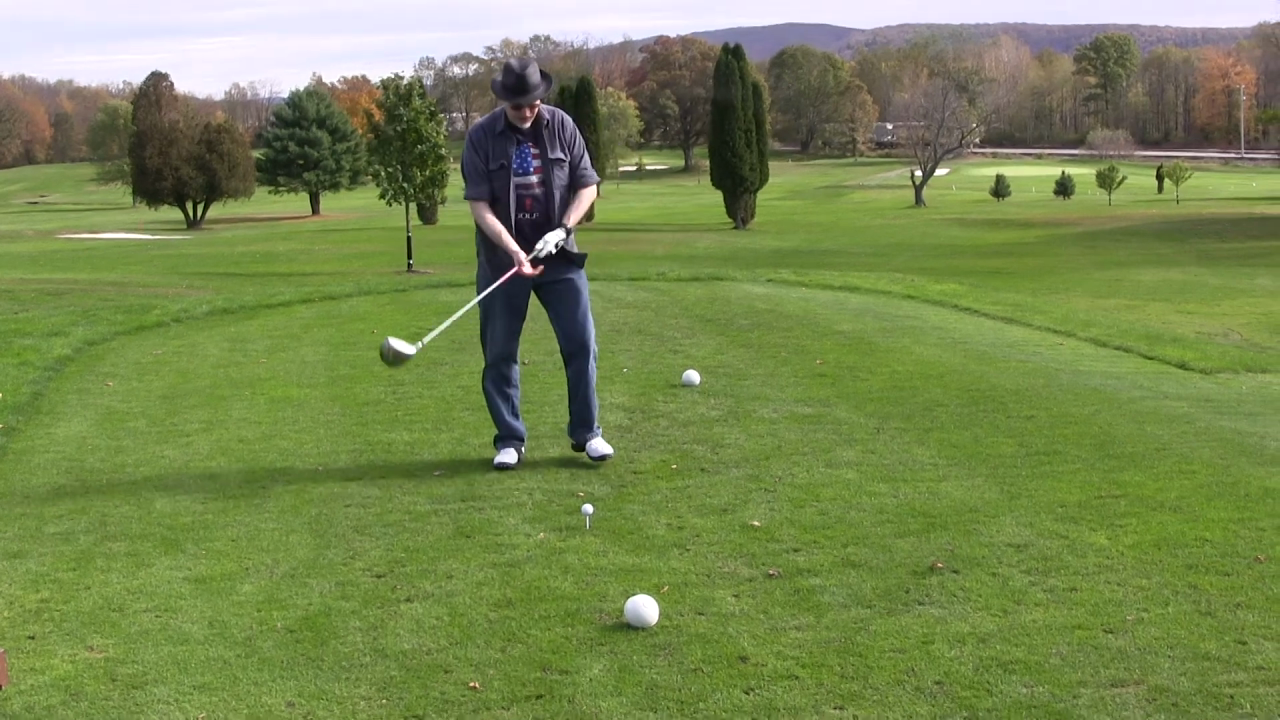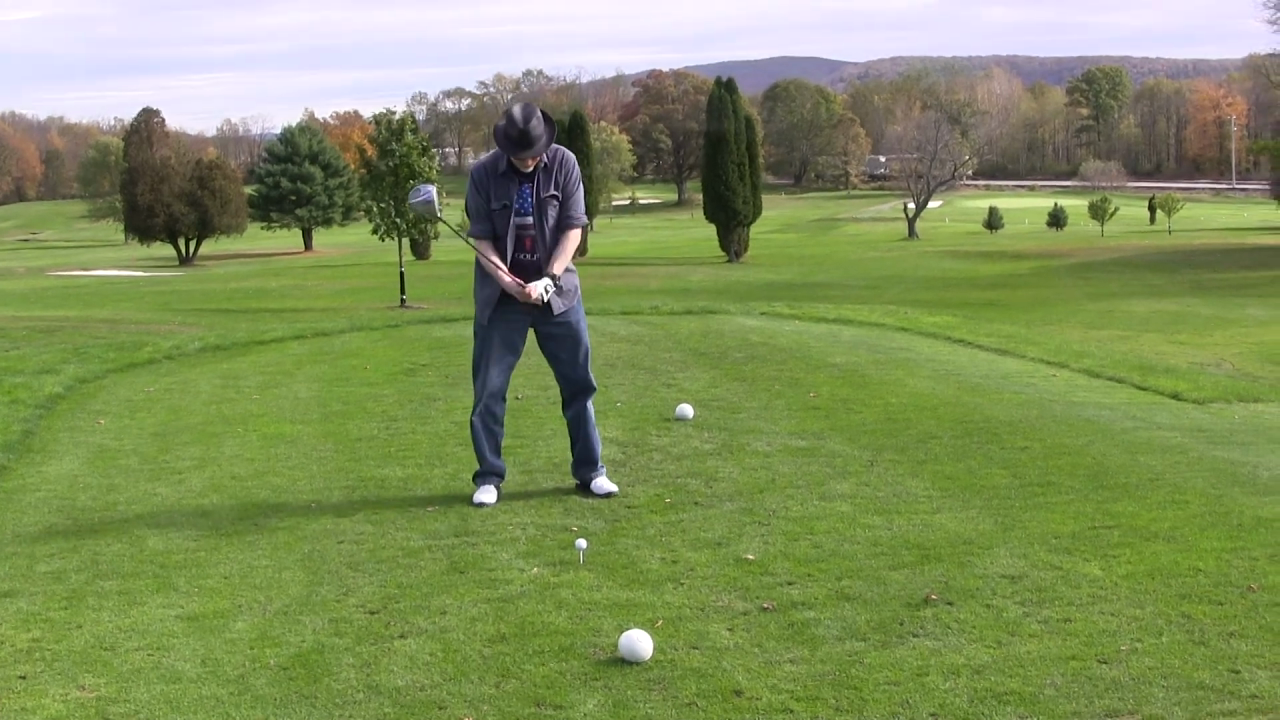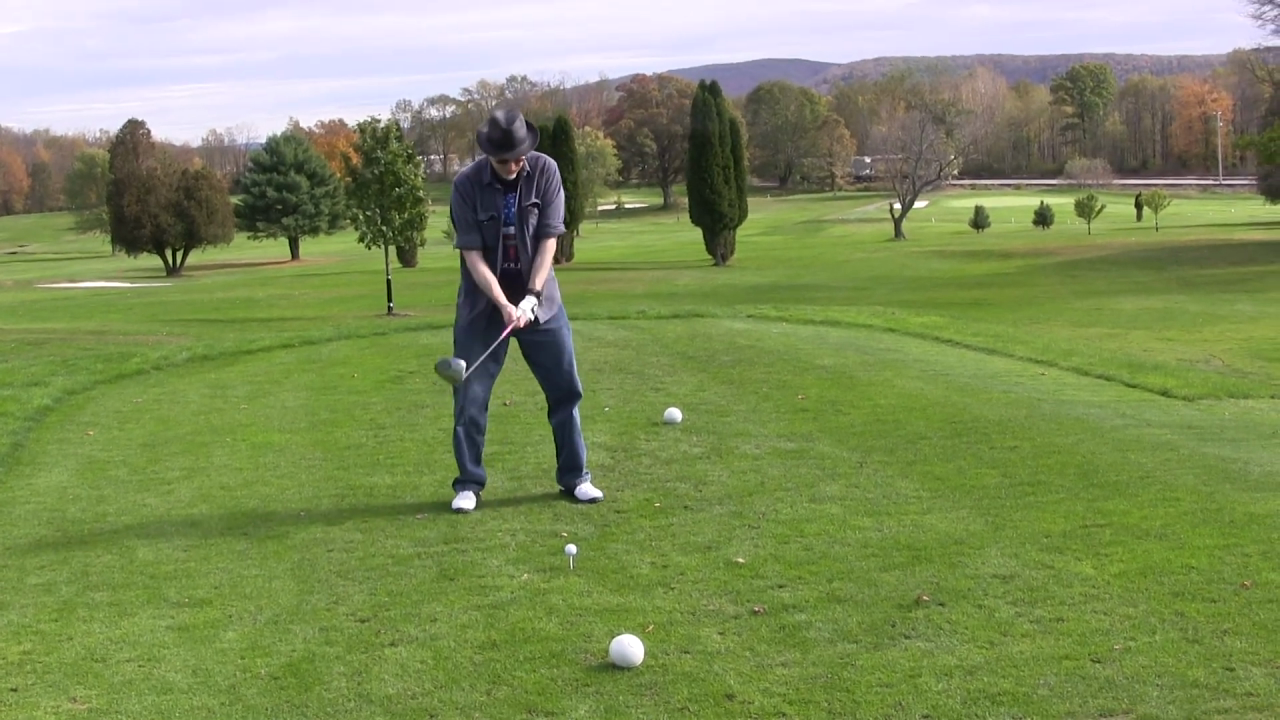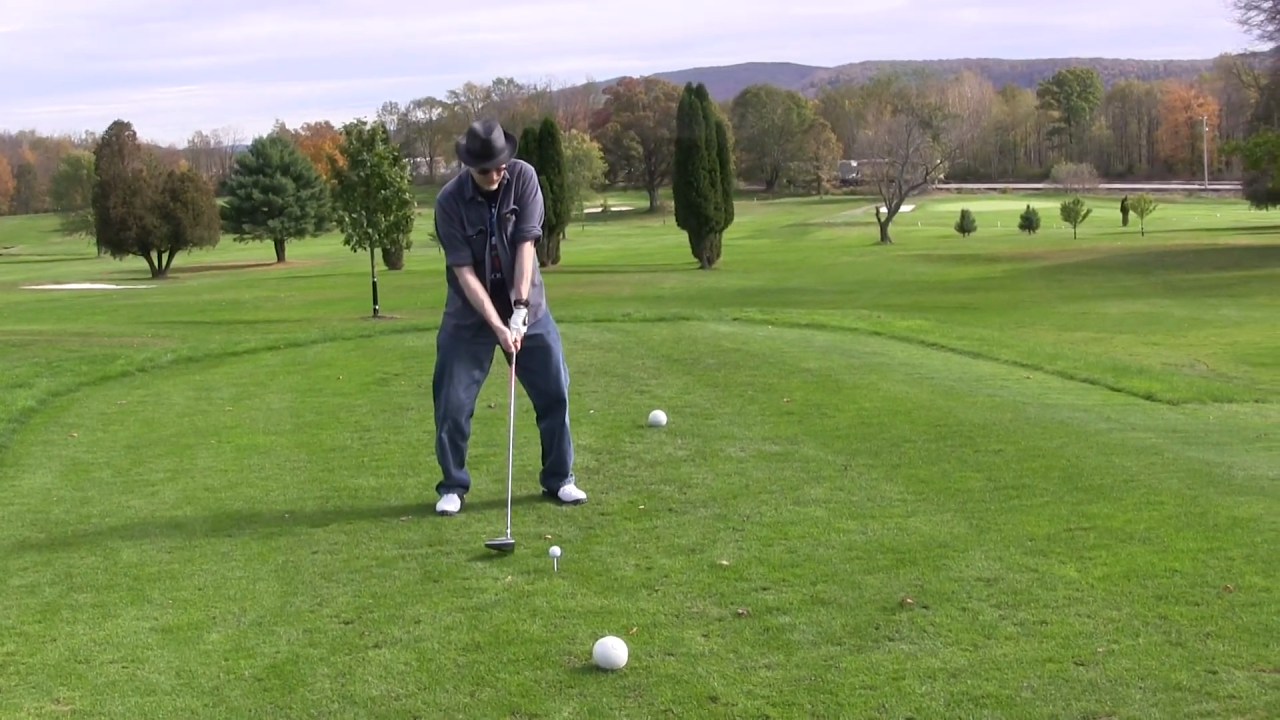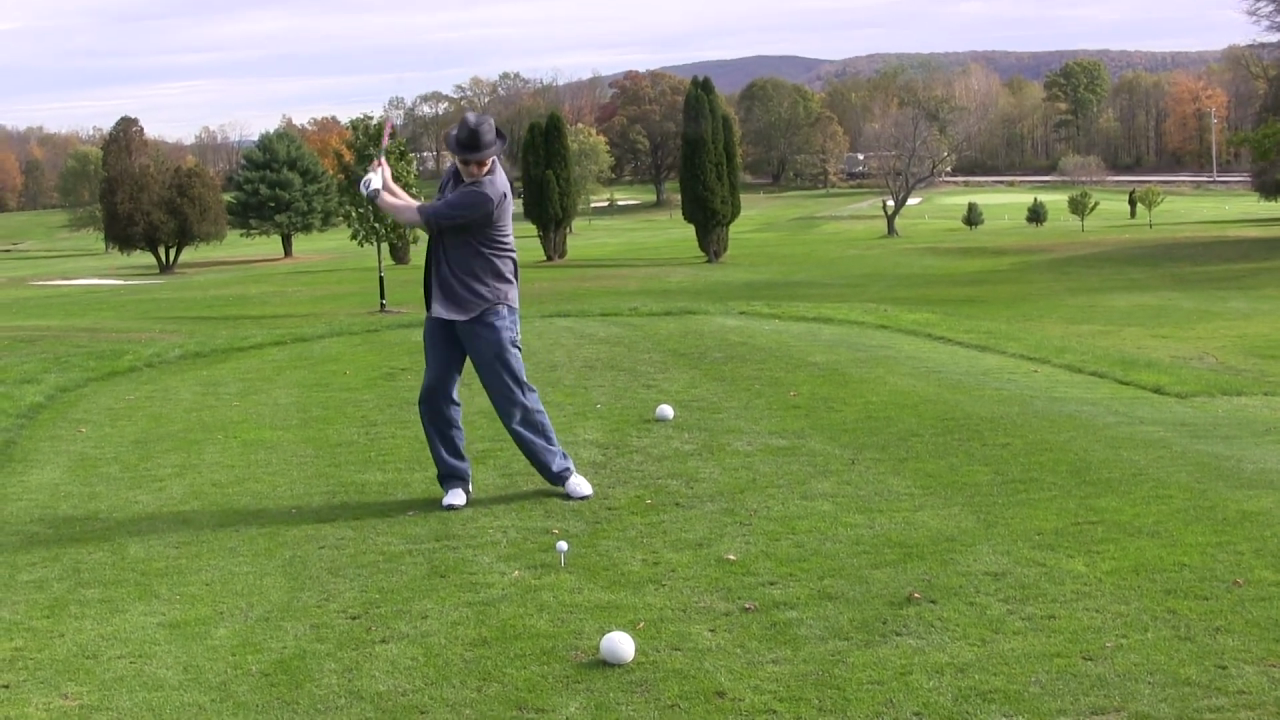
dt=1s
person 1, frame 1
left shoulder: (561, 125)
right shoulder: (480, 136)
left elbow: (587, 185)
right elbow: (479, 203)
left wrist: (562, 230)
right wrist: (513, 251)
left hip: (559, 254)
right hip: (504, 260)
left knee: (580, 342)
right knee: (499, 353)
left ankle: (586, 432)
right ankle: (510, 439)
person 1, frame 2
left shoulder: (564, 163)
right shoulder: (483, 173)
left elbow: (573, 229)
right elbow: (481, 239)
left wrist: (547, 280)
right wrist: (506, 281)
left hip: (557, 290)
right hip: (500, 296)
left knee: (579, 382)
right knee: (489, 388)
left ankle: (590, 470)
right ankle: (489, 476)
person 1, frame 3
left shoulder: (546, 170)
right shoulder: (466, 183)
left elbow: (549, 239)
right elbow: (472, 254)
left wrist: (531, 297)
right wrist: (502, 304)
left hip: (539, 300)
right hip: (483, 303)
left knee: (565, 388)
right knee: (470, 395)
left ankle: (574, 475)
right ankle: (468, 483)
person 1, frame 4
left shoulder: (524, 177)
right shoulder: (449, 200)
left elbow: (526, 244)
right elbow: (464, 271)
left wrist: (520, 307)
right wrist: (496, 325)
left hip: (527, 306)
right hip: (470, 313)
left knee: (554, 393)
right knee: (453, 403)
left ankle: (558, 478)
right ankle: (453, 485)
person 1, frame 5
left shoulder: (487, 192)
right shoulder: (457, 174)
left elbow: (419, 218)
right elbow: (426, 213)
left wrist: (378, 193)
right wrist: (389, 185)
left hip: (487, 306)
right hip: (445, 303)
left knee: (512, 397)
right knee: (434, 394)
left ankle: (560, 470)
right ankle: (456, 479)
